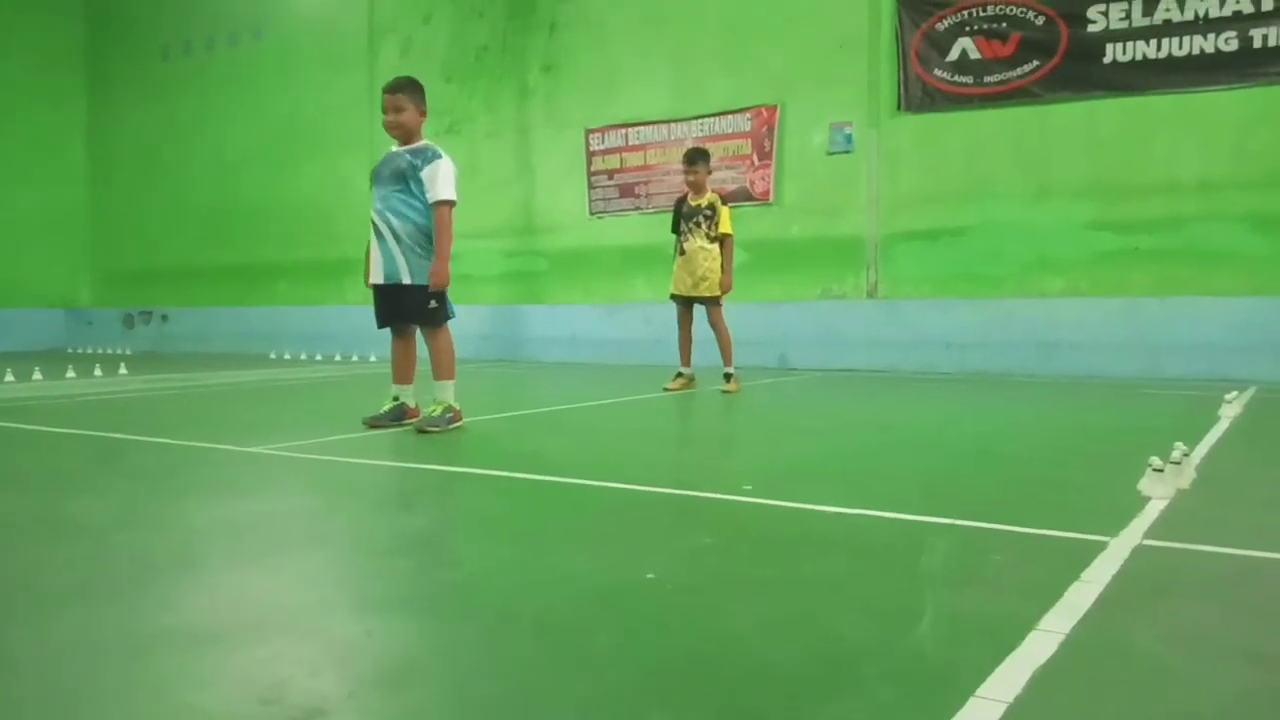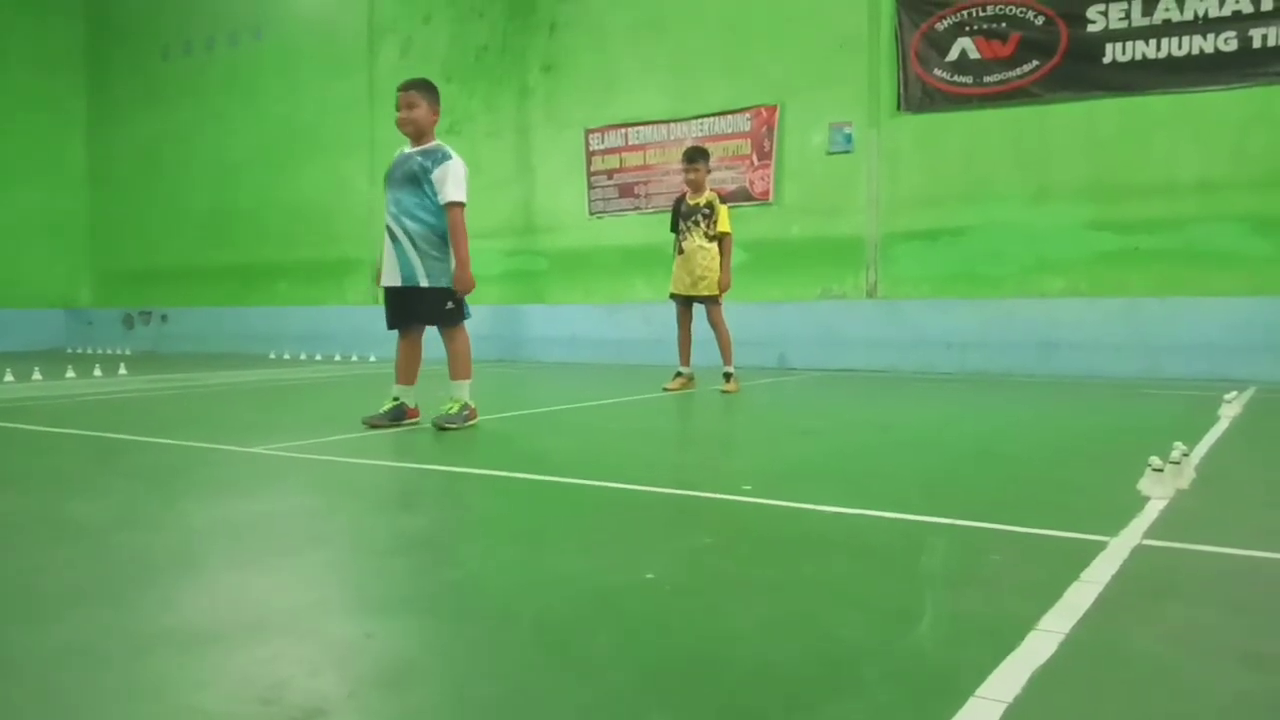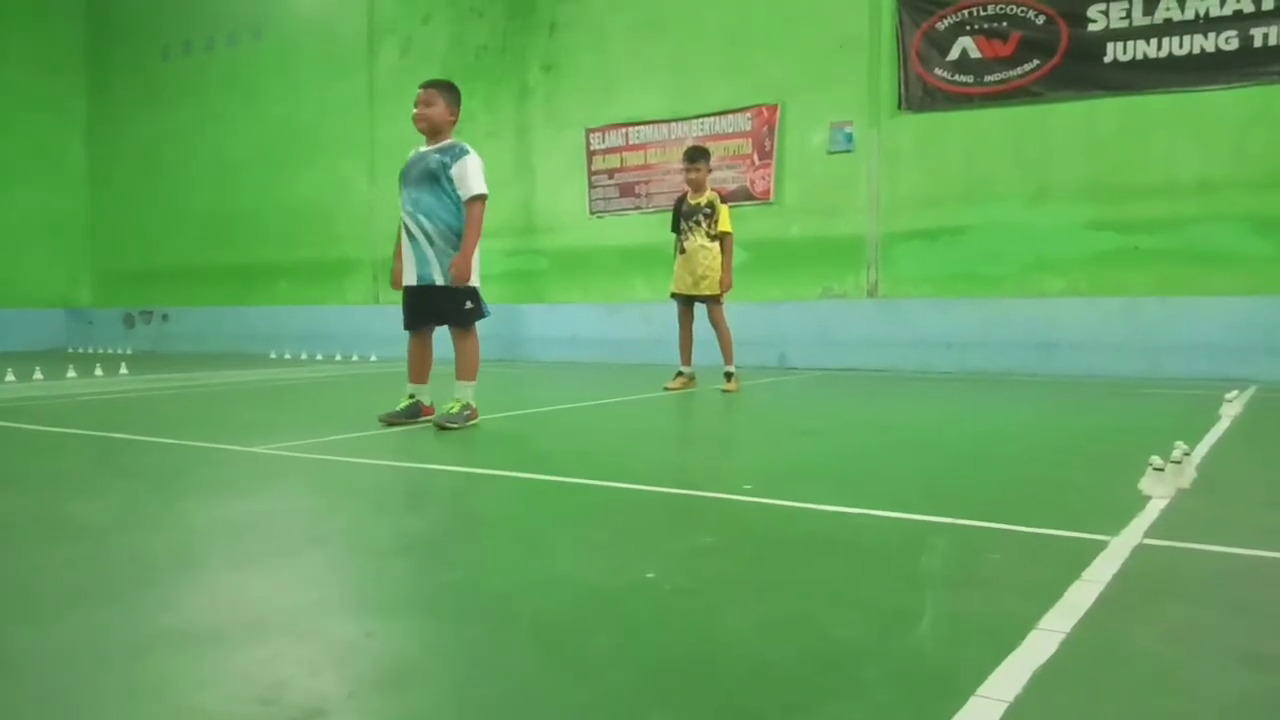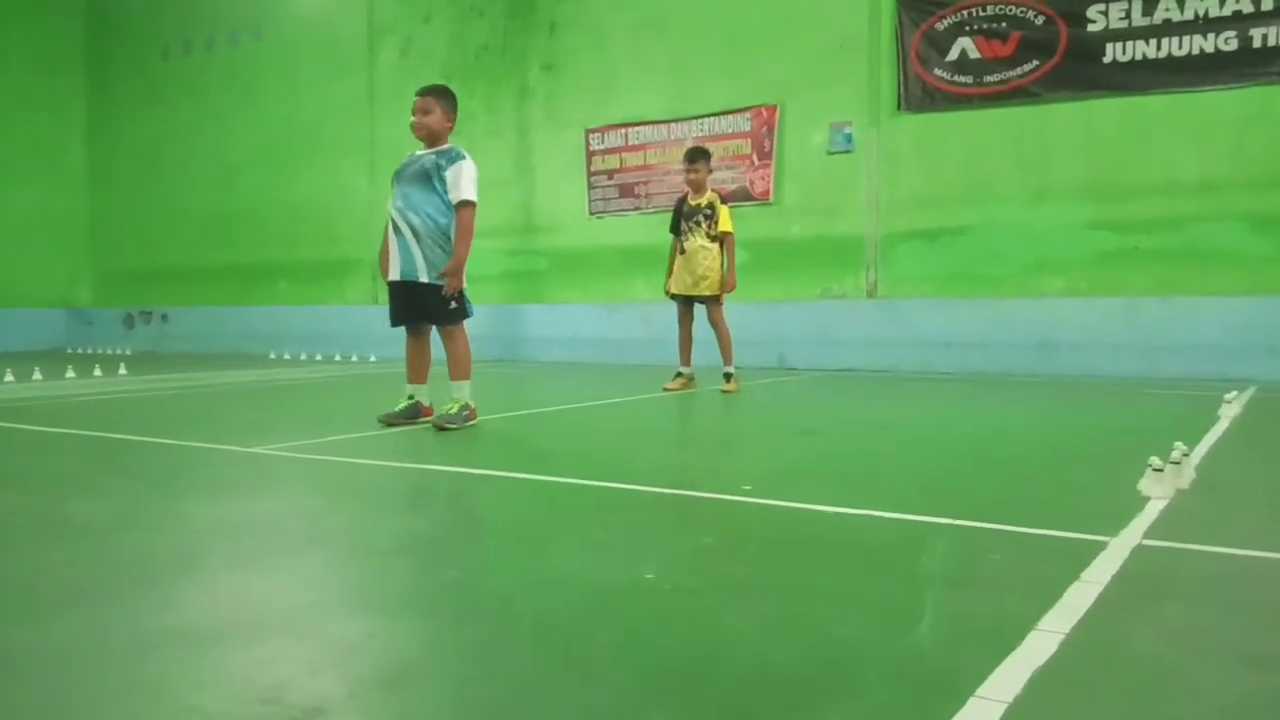
dt=0.4s
person 1, frame 1
left shoulder: (432, 159)
right shoulder: (384, 161)
left elbow: (442, 212)
left wrist: (441, 262)
right wrist: (370, 260)
left hip: (420, 265)
right hip: (387, 266)
left knee: (434, 326)
right knee: (400, 330)
left ankle: (446, 404)
right ankle: (403, 402)
person 1, frame 2
left shoulder: (444, 159)
right shoulder: (399, 160)
left elbow: (455, 213)
left wrist: (463, 264)
right wrist: (385, 260)
left hip: (436, 265)
right hip: (400, 267)
left knee: (451, 327)
right knee: (407, 331)
left ankle: (462, 402)
right ankle: (403, 402)
person 1, frame 3
left shoulder: (461, 156)
right shoulder: (413, 160)
left elbow: (475, 206)
left wrist: (465, 256)
right wrist: (398, 260)
left hip: (450, 265)
right hip: (417, 267)
left knee: (462, 328)
right knee: (418, 331)
left ankle: (464, 402)
right ankle: (418, 400)
person 1, frame 4
left shoulder: (456, 161)
right shoulder: (407, 165)
left elbow: (465, 212)
right elbow: (395, 213)
left wrist: (458, 262)
right wrist: (386, 257)
left hip: (438, 265)
right hip: (404, 266)
left knee: (450, 326)
right knee: (415, 329)
left ankle: (462, 402)
right ankle: (418, 400)
person 2, frame 1
left shoulder: (717, 202)
right shoulder: (681, 203)
left elbow: (727, 238)
left wrist: (728, 272)
right wrist: (675, 267)
left hip: (709, 272)
right hip: (684, 272)
left knee: (716, 320)
right knee: (683, 322)
left ankle: (730, 373)
right ankle: (685, 373)
person 2, frame 2
left shoulder: (715, 201)
right shoulder: (680, 202)
left elbow: (725, 236)
left wrist: (726, 271)
right wrist: (675, 267)
left hip: (708, 271)
right hip: (683, 272)
left knee: (715, 319)
right knee: (682, 321)
left ankle: (729, 373)
right ankle: (684, 373)
person 2, frame 3
left shoulder: (716, 200)
right shoulder: (681, 202)
left elbow: (726, 236)
left wrist: (727, 271)
right wrist: (676, 268)
left hip: (710, 271)
right hip: (685, 271)
left knee: (717, 318)
right knee: (684, 321)
left ankle: (730, 372)
right ankle: (685, 372)
person 2, frame 4
left shoulder: (716, 201)
right shoulder: (681, 204)
left elbow: (728, 237)
left wrist: (730, 271)
right wrist: (669, 274)
left hip: (709, 272)
right hip: (684, 273)
left knee: (716, 319)
right knee: (684, 321)
left ankle: (729, 373)
right ankle: (685, 373)
